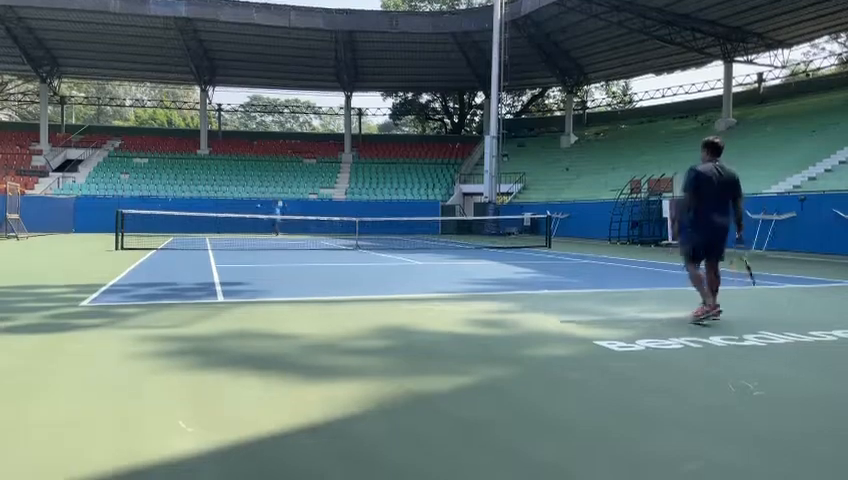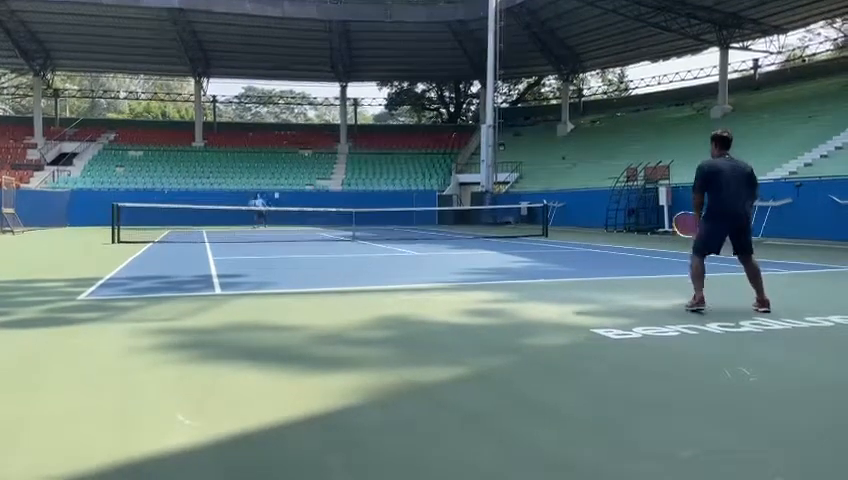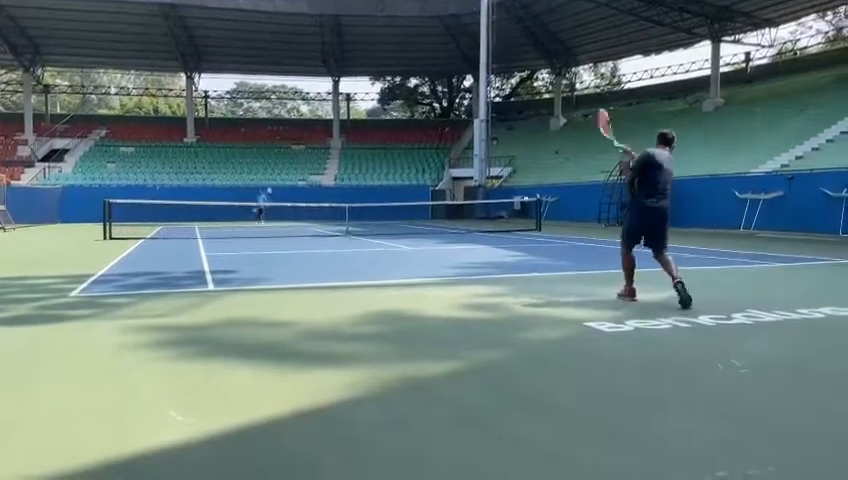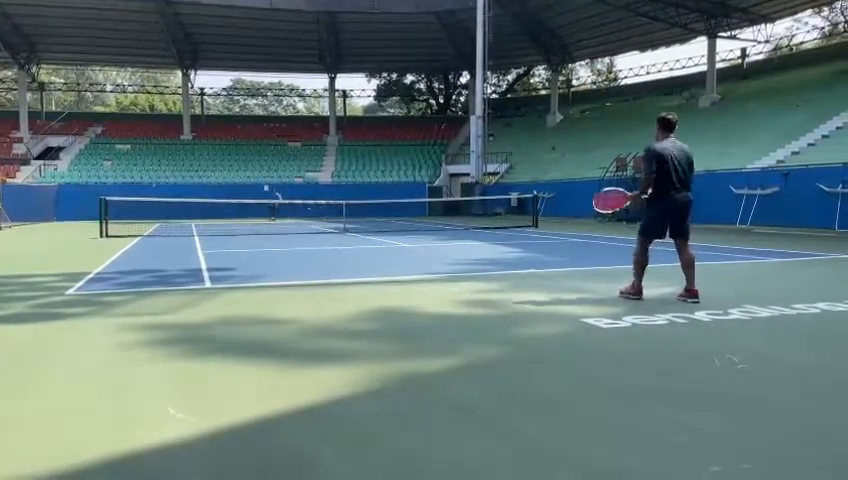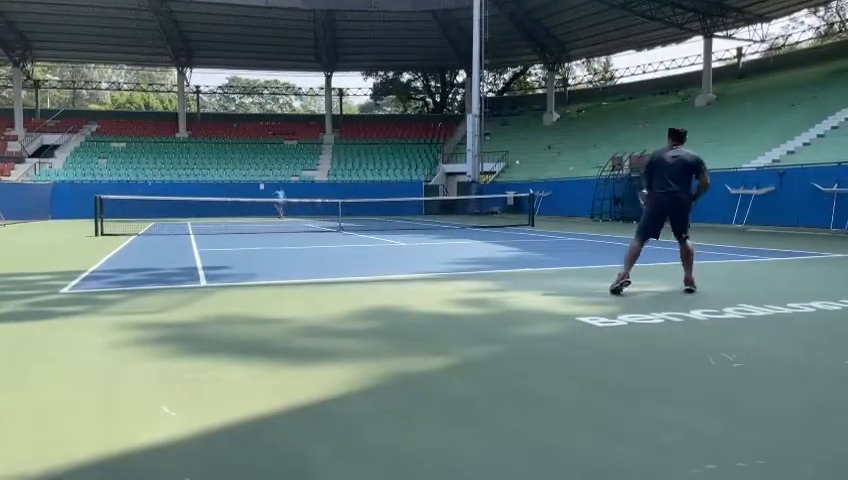
dt=1s
person 1, frame 1
left shoulder: (696, 171)
right shoulder: (731, 175)
left elbow: (687, 200)
right elbow: (738, 205)
left wrist: (680, 220)
right wrist: (739, 229)
left hip: (700, 225)
right hip: (721, 226)
left knee: (692, 264)
right knee: (712, 265)
left ankle: (709, 304)
right ankle: (710, 304)
person 1, frame 2
left shoulder: (705, 167)
right shoulder: (745, 167)
left elbow: (698, 197)
right elbow: (754, 195)
left wrist: (698, 217)
left hip: (715, 218)
right hip: (741, 218)
left knee: (697, 256)
right knee: (747, 258)
left ankle: (698, 297)
right ankle: (762, 300)
person 1, frame 3
left shoulder: (649, 154)
right shoulder: (668, 160)
left elbow: (630, 175)
right wrist: (632, 156)
left hip: (642, 208)
right hip: (662, 210)
left knee: (626, 247)
right knee: (661, 252)
left ankle: (629, 289)
right ankle: (677, 281)
person 1, frame 4
left shoulder: (654, 149)
right shoulder: (685, 149)
left elbow: (648, 179)
right elbow: (689, 178)
left wrist: (639, 195)
left hip: (660, 202)
right hip: (683, 201)
left knee: (643, 243)
right knee: (683, 245)
left ankle: (636, 287)
right ankle: (691, 290)
person 1, frame 5
left shoulder: (656, 156)
right shoulder: (694, 158)
left elbow: (646, 182)
right elbow: (705, 183)
left wrist: (649, 197)
right wrist: (692, 199)
left hip: (657, 201)
right hip: (681, 202)
left knee: (639, 239)
right knee: (683, 240)
left ankle: (624, 275)
right ankle: (689, 280)
